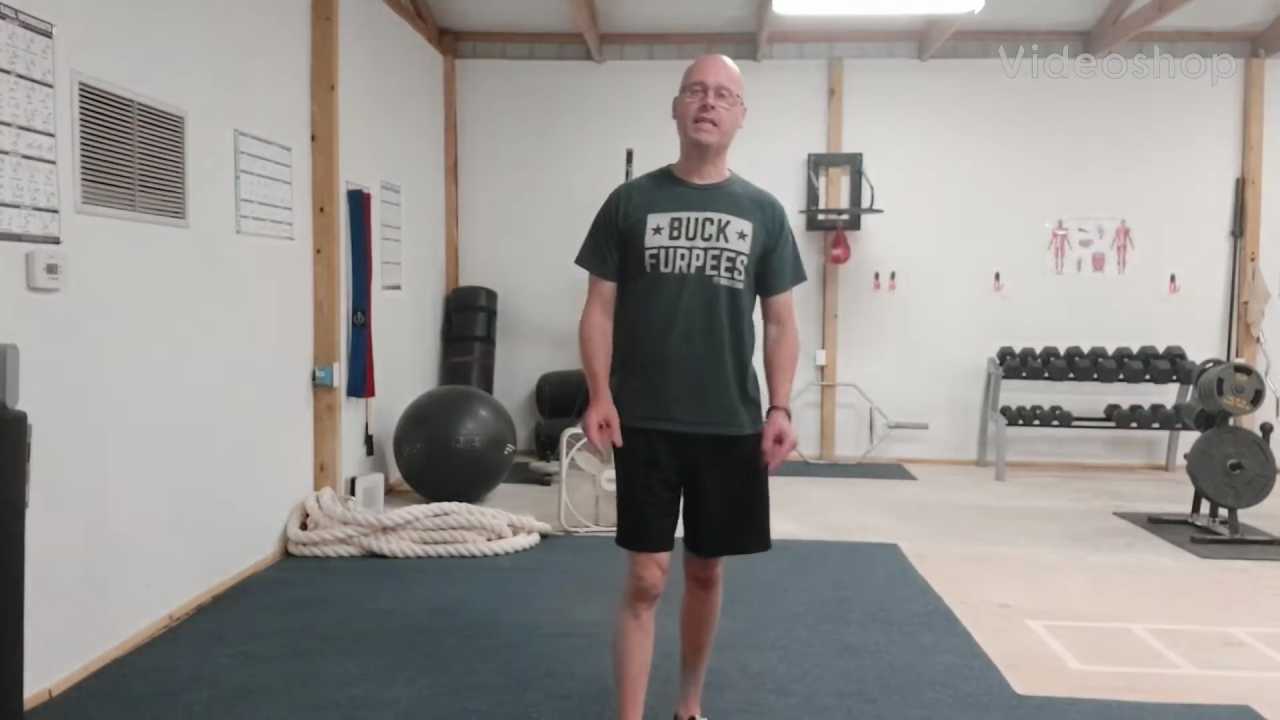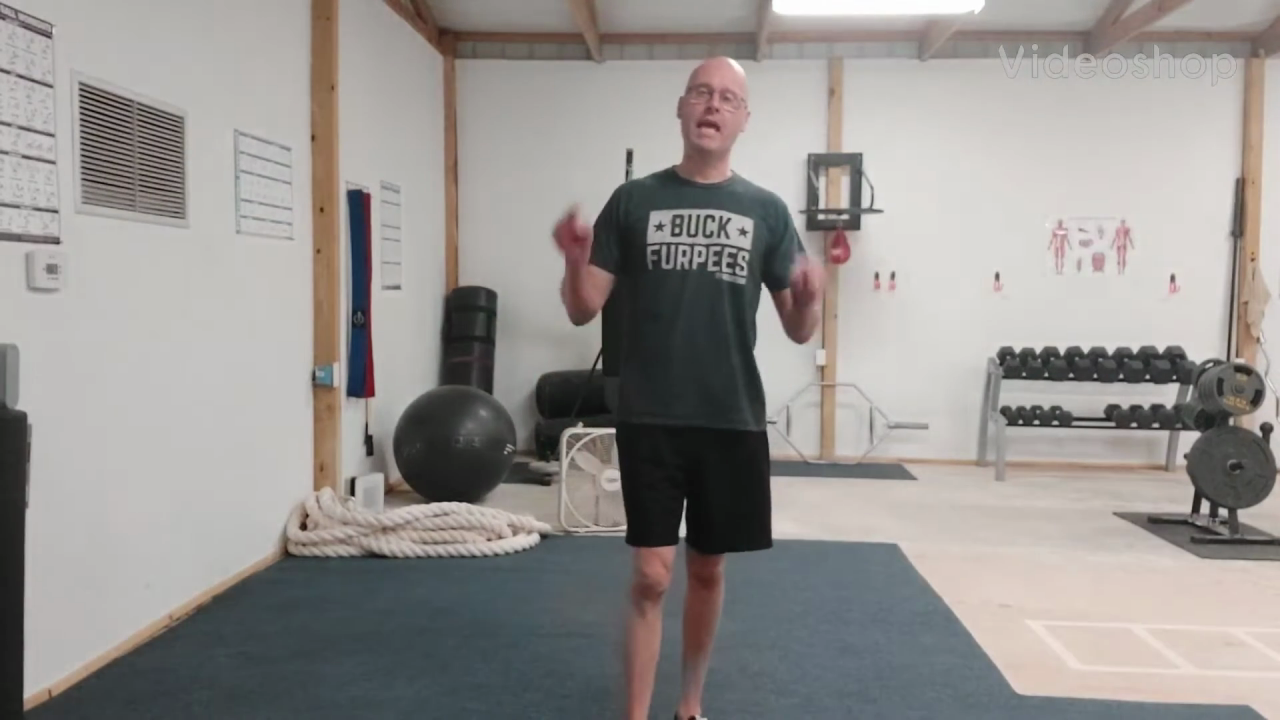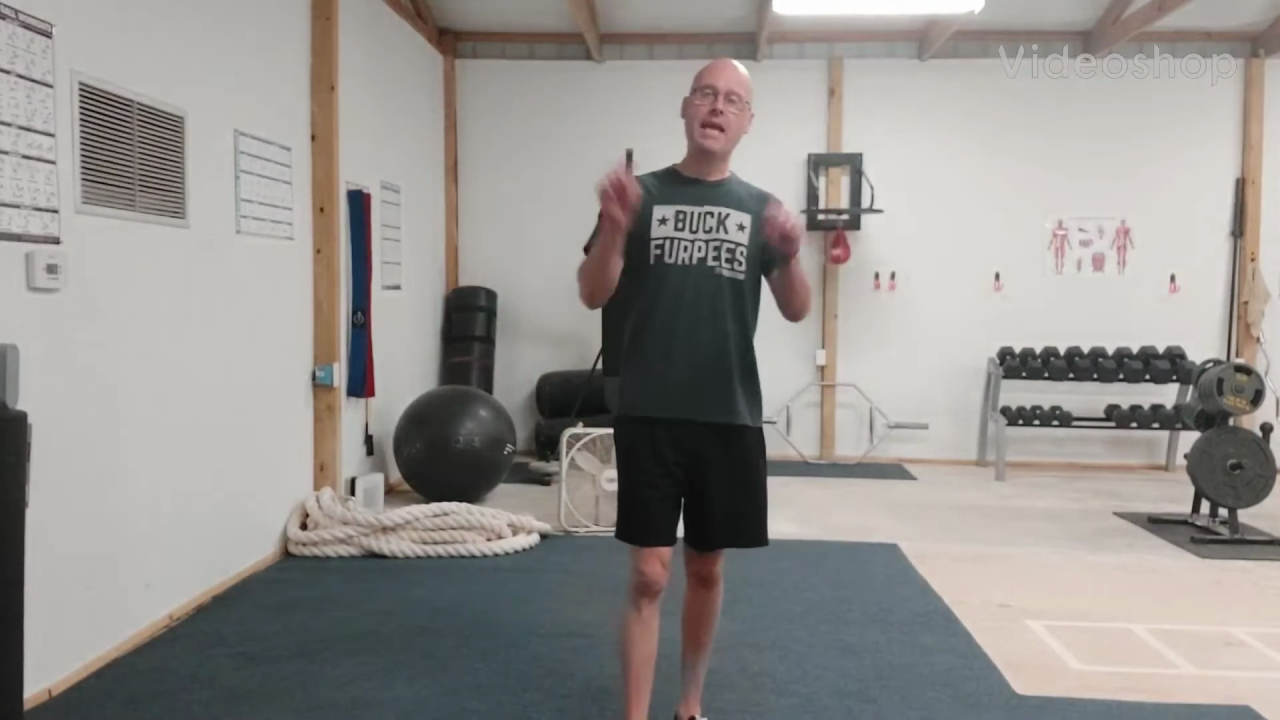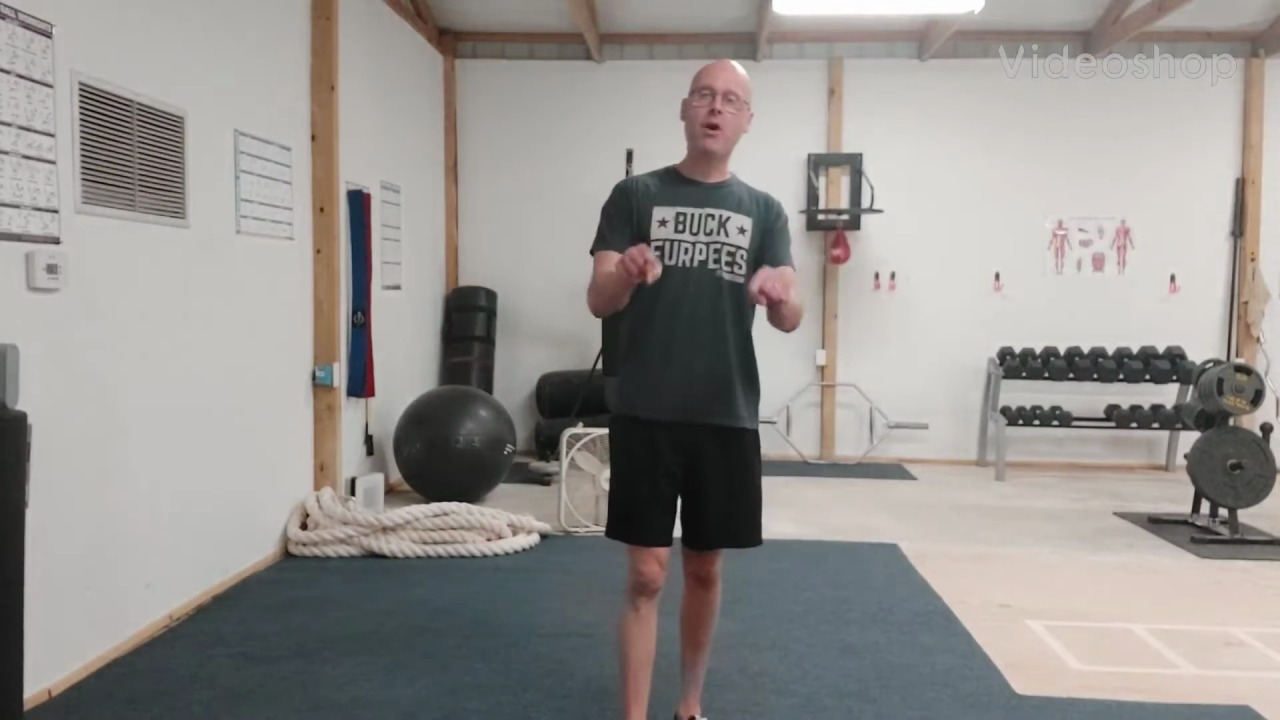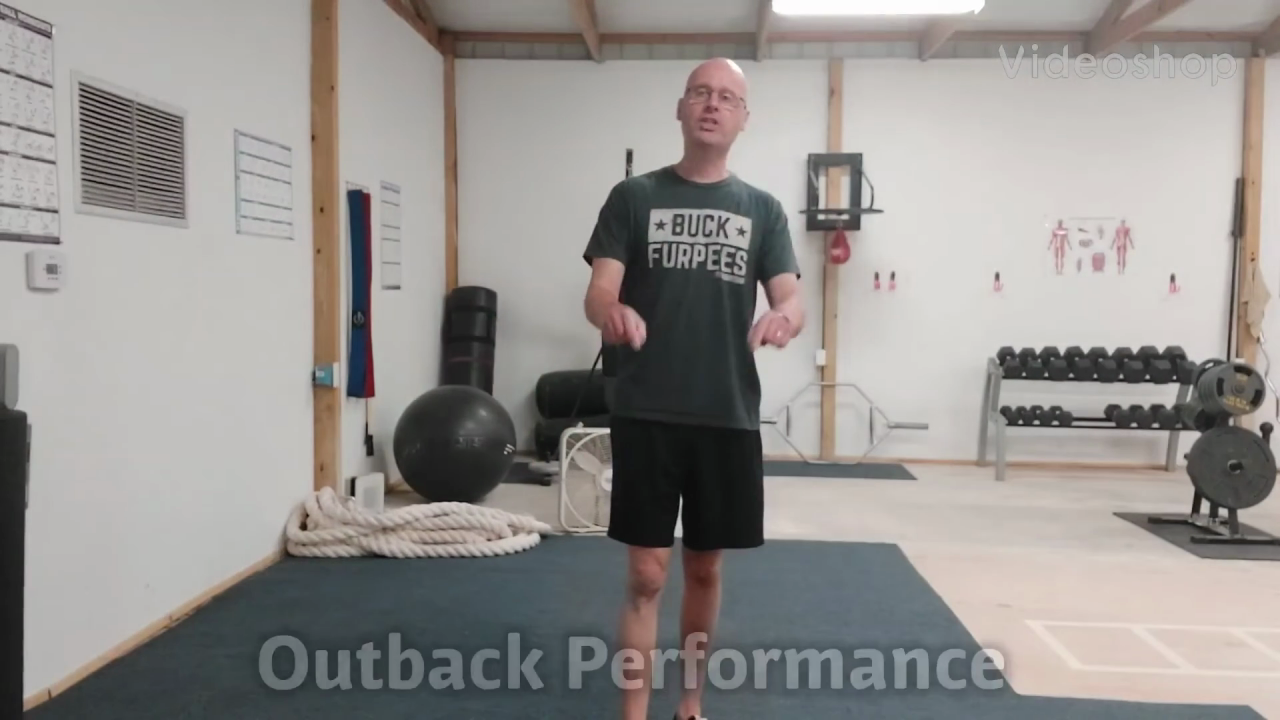
dt=0.2s
person 1, frame 1
left shoulder: (763, 211)
right shoulder: (630, 202)
left elbow: (781, 321)
right elbow: (600, 306)
left wrist: (780, 407)
right wrist: (599, 396)
left hip: (730, 425)
right hip: (646, 424)
left knee: (706, 572)
right knee: (645, 579)
person 1, frame 2
left shoulder: (765, 208)
right shoulder: (633, 199)
left elbow: (798, 326)
right elbow: (584, 306)
left wrist: (808, 295)
right wrist: (577, 256)
left hip: (732, 421)
right hip: (650, 419)
left knee: (708, 570)
right knee: (652, 575)
person 1, frame 3
left shoulder: (761, 207)
right shoulder: (641, 194)
left elbow: (796, 309)
right elbow: (594, 296)
left wrist: (789, 253)
right wrist: (613, 227)
left hip: (730, 416)
right hip: (648, 414)
left knee: (706, 568)
right knee: (649, 574)
person 1, frame 4
left shoulder: (762, 210)
right shoulder: (636, 194)
left elbow: (790, 310)
right elbow: (599, 297)
left wrist: (779, 295)
right wrist: (623, 273)
left hip: (727, 417)
right hip: (645, 415)
left knee: (704, 568)
right knee: (646, 573)
person 1, frame 5
left shoulder: (762, 210)
right shoulder: (634, 196)
left elbow: (791, 303)
right elbow: (597, 291)
left wrist: (779, 320)
right wrist: (616, 314)
left hip: (727, 420)
right hip: (646, 416)
left knee: (705, 568)
right knee: (645, 574)
